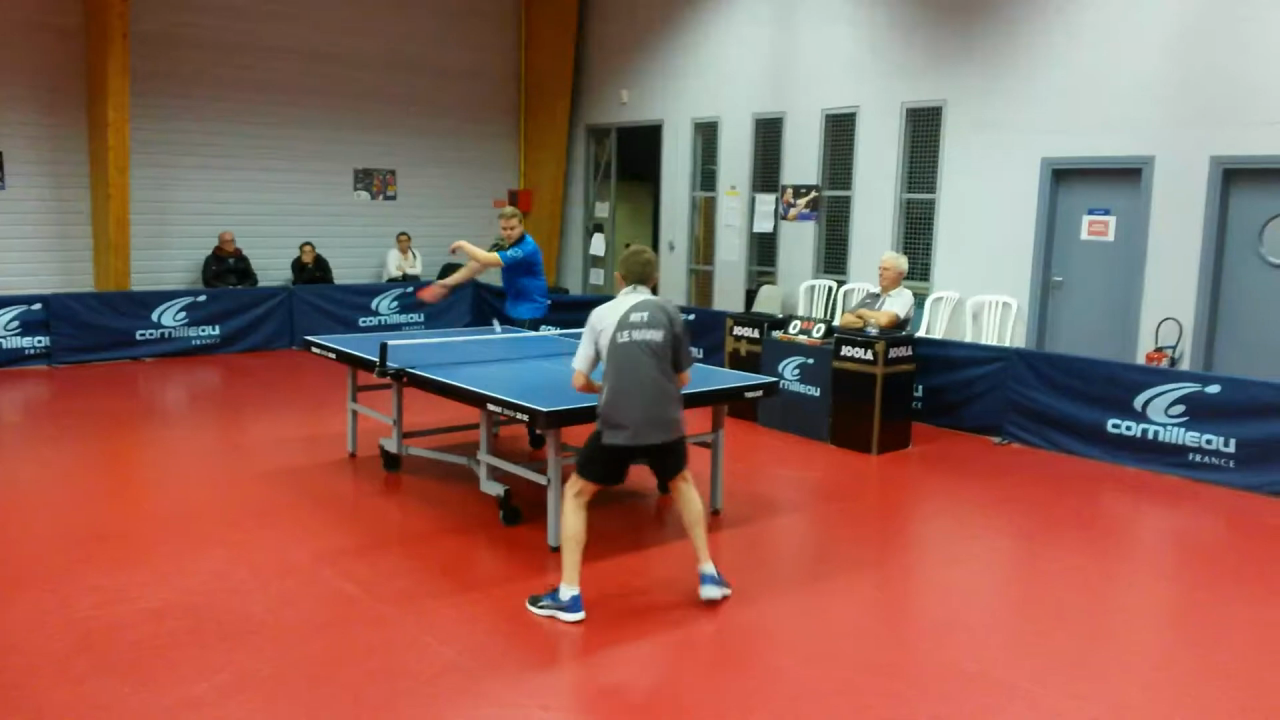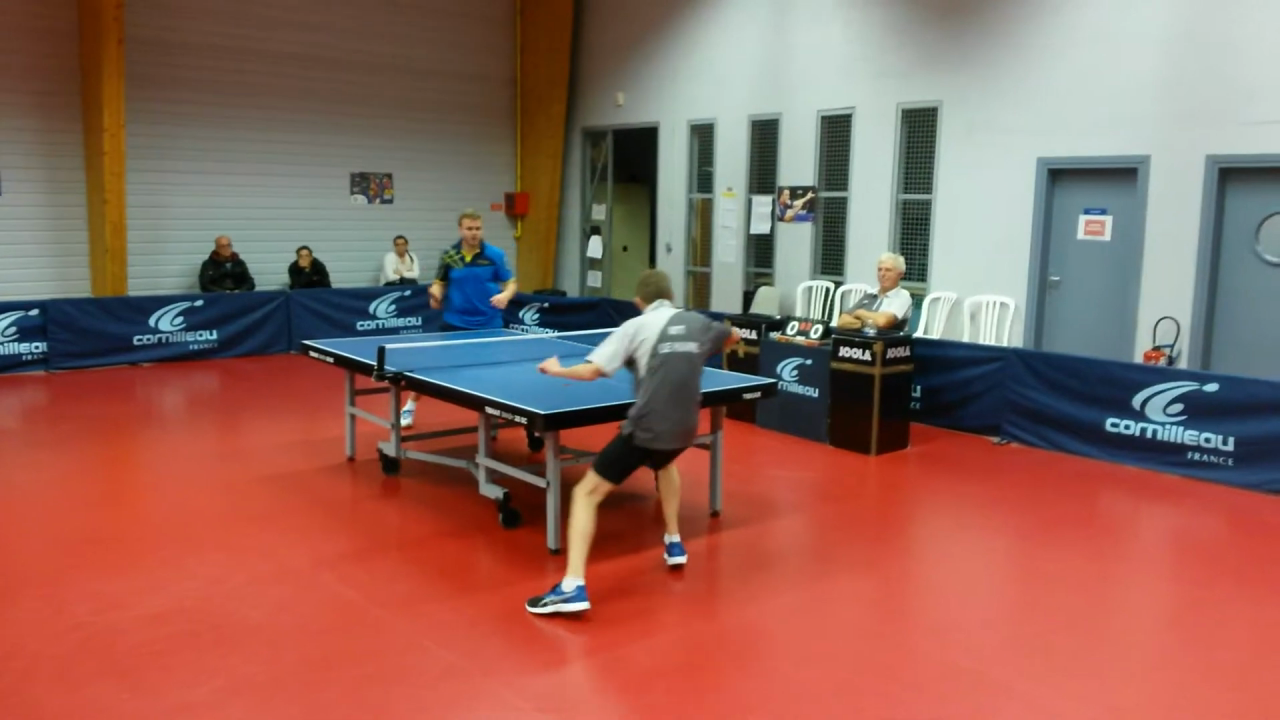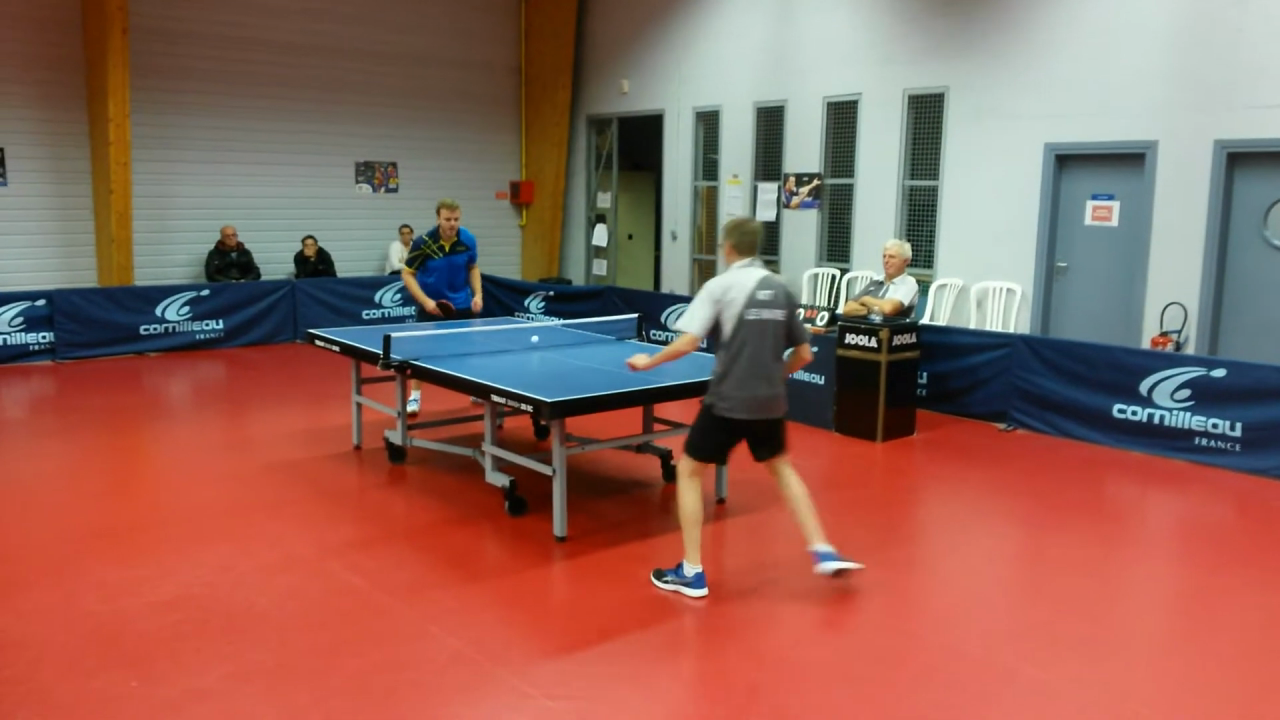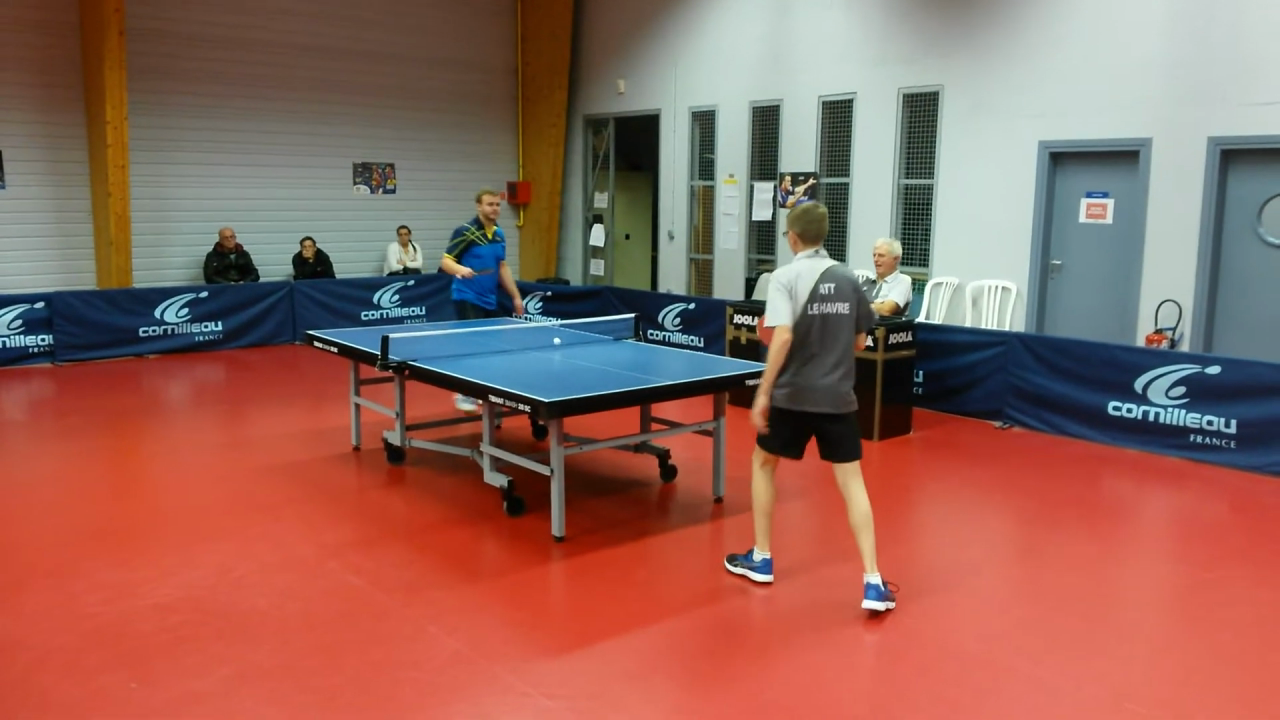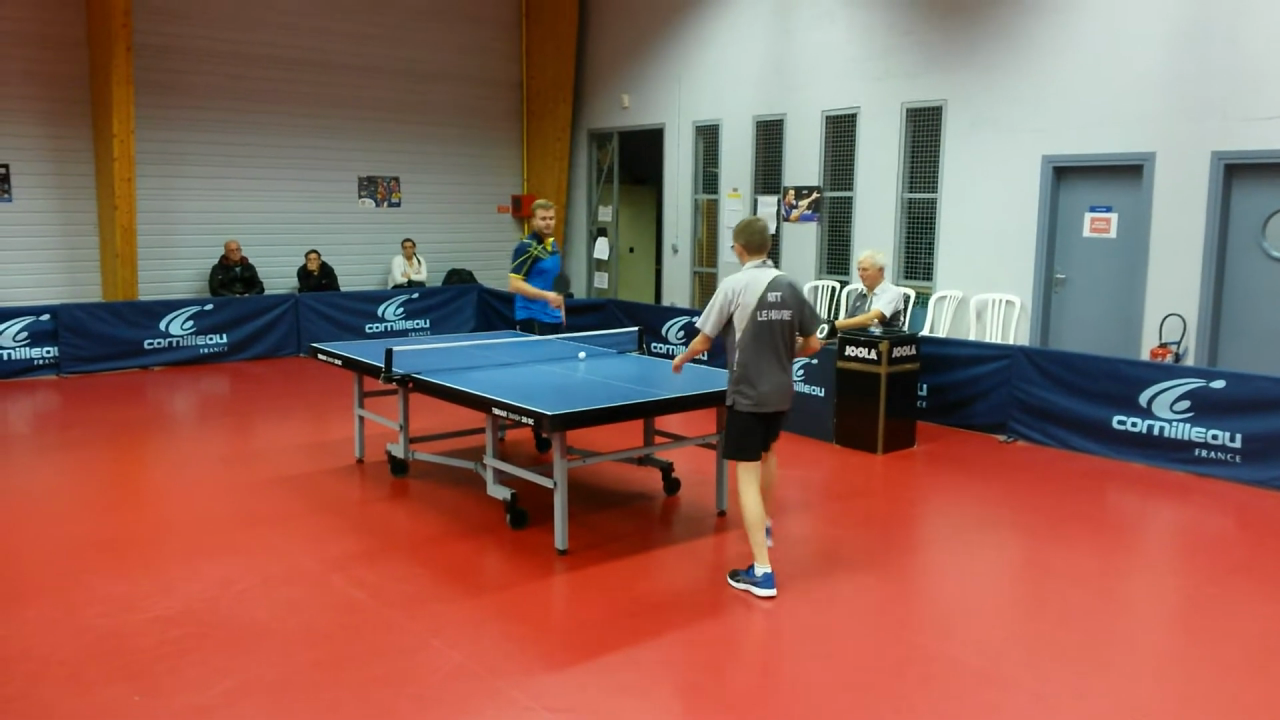
dt=0.5s
person 1, frame 1
left shoulder: (601, 314)
right shoulder: (669, 313)
left elbow: (580, 383)
right elbow: (682, 379)
left hip: (618, 427)
right hip: (666, 425)
left knee: (574, 495)
right knee: (683, 485)
left ankle: (570, 596)
right ankle: (709, 577)
person 1, frame 2
left shoulder: (635, 327)
right shoulder: (697, 323)
left elbow: (593, 371)
right elbow: (731, 336)
left wrist: (557, 370)
left hip: (647, 428)
right hip: (684, 429)
left knee: (585, 494)
right knee: (663, 463)
left ankle: (572, 587)
right ankle: (674, 543)
person 1, frame 3
left shoulder: (718, 287)
right shoulder: (782, 290)
left elbow: (687, 343)
right elbow: (802, 355)
left wrist: (649, 362)
left hip: (727, 402)
right hip: (769, 403)
left knee: (688, 473)
right knee: (782, 469)
left ankle: (692, 572)
right ankle: (822, 551)
person 1, frame 4
left shoulder: (785, 276)
right shoulder: (847, 278)
left elbow: (783, 338)
right elbow: (859, 341)
left wrist: (763, 394)
left hip: (793, 396)
right hip: (838, 398)
left knee: (763, 465)
right knee: (852, 483)
left ankle: (761, 558)
right ankle: (873, 583)
person 1, frame 5
left shoulder: (733, 285)
right shoulder: (789, 286)
left elbow: (704, 340)
right elbow: (813, 344)
left wrist: (682, 359)
left hip: (747, 395)
right hip: (780, 394)
left knee: (746, 477)
right knee: (763, 456)
left ankle: (762, 572)
right ankle: (763, 527)
person 2, frame 1
left shoulder: (527, 248)
right shoulder: (502, 243)
left elbow: (486, 260)
right elbow: (478, 265)
left wrist: (463, 246)
right wrist: (448, 283)
left hip: (529, 311)
right hip: (514, 309)
person 2, frame 2
left shoulder: (495, 255)
right shoulder: (449, 255)
left elbow: (510, 284)
right elbow: (439, 284)
left wrist: (504, 296)
right wrist: (435, 294)
left hip: (488, 325)
right hip: (455, 322)
right ankle: (410, 408)
person 2, frame 3
left shoulder: (468, 239)
right shoulder: (423, 242)
left elbow: (473, 268)
right elbow: (407, 274)
left wrist: (478, 295)
right wrist: (425, 300)
left hip: (461, 305)
right hip: (432, 305)
right ankle: (414, 397)
person 2, frame 4
left shoulder: (499, 234)
right shoulder: (465, 231)
left elbow: (502, 268)
right elbow: (445, 262)
left wrist: (516, 296)
right wrist: (460, 269)
left hip: (489, 301)
right hip: (468, 298)
right ankle: (462, 393)
person 2, frame 5
left shoulder: (554, 245)
right shoulder: (526, 247)
right elbow: (514, 284)
left wrist: (561, 307)
right wrist: (544, 296)
left hip: (554, 317)
right hip: (533, 318)
right ankle: (538, 425)
